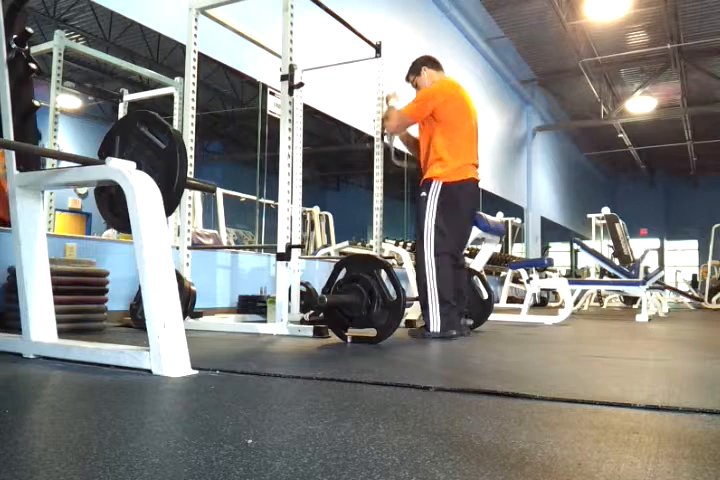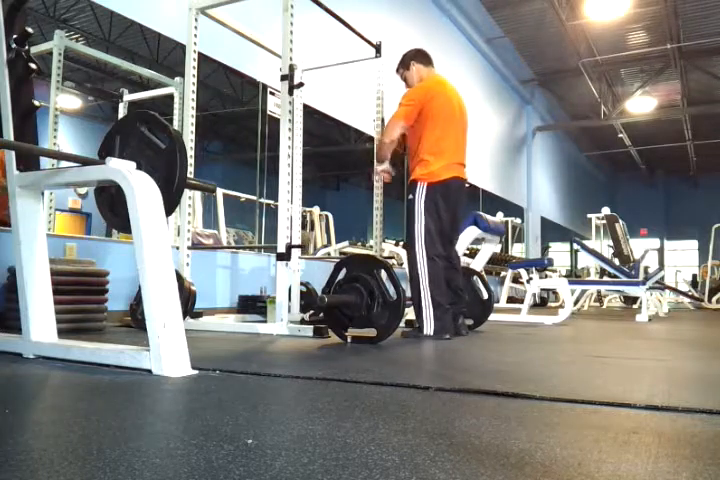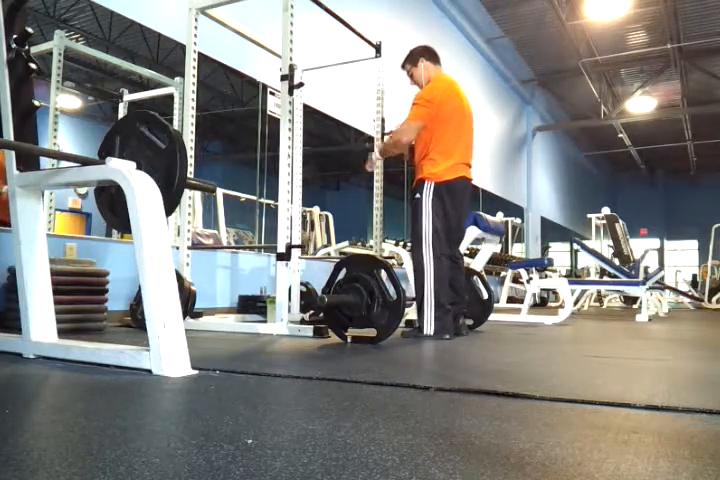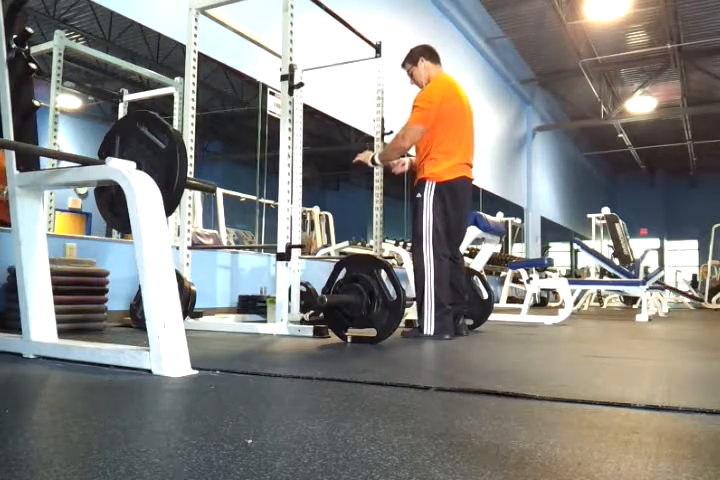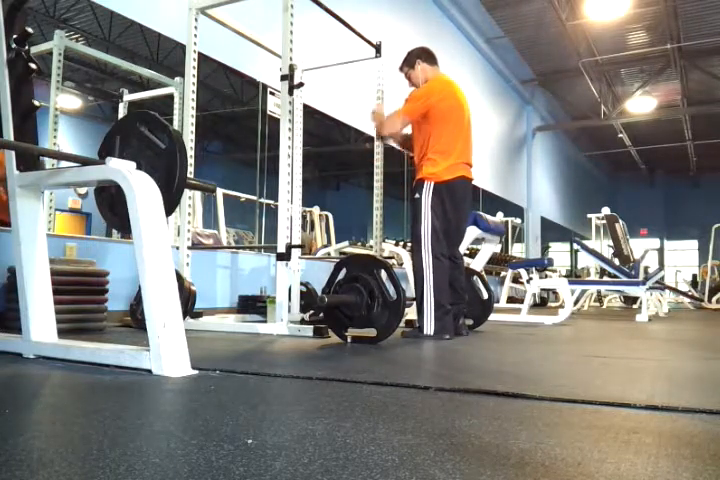
dt=1s
person 1, frame 1
left shoulder: (435, 92)
right shoulder: (461, 96)
left elbow: (393, 125)
left wrist: (390, 107)
right wrist: (409, 140)
left hip: (445, 181)
right hip: (466, 181)
left knee: (432, 250)
right knee: (452, 251)
left ankle: (439, 322)
right ankle: (455, 319)
person 1, frame 2
left shoulder: (420, 92)
right shoulder: (453, 94)
left elbow: (389, 138)
left wrist: (382, 164)
right wrist: (402, 145)
left hip: (431, 181)
right hip: (454, 179)
left knee: (424, 251)
right knee: (445, 250)
left ankle: (434, 324)
right ankle: (454, 318)
person 1, frame 3
left shoulder: (432, 92)
right shoulder: (457, 92)
left elbow: (402, 137)
left wrist: (377, 155)
right wrist: (415, 147)
left hip: (437, 181)
right hip: (458, 179)
left knee: (429, 251)
right knee: (448, 251)
left ankle: (433, 323)
right ankle: (454, 319)
person 1, frame 4
left shoulder: (433, 92)
right shoulder: (456, 91)
left elbow: (406, 139)
left wrist: (376, 159)
right wrist: (412, 162)
left hip: (438, 182)
right hip: (459, 180)
left knee: (430, 252)
right knee: (449, 251)
left ankle: (434, 325)
right ankle: (455, 320)
person 1, frame 5
left shoulder: (428, 92)
right shoulder: (452, 91)
left elbow: (388, 129)
left wrist: (378, 120)
right wrist: (400, 137)
left hip: (437, 181)
right hip: (459, 180)
left knee: (429, 251)
right knee: (449, 250)
left ankle: (434, 324)
right ankle: (455, 319)
